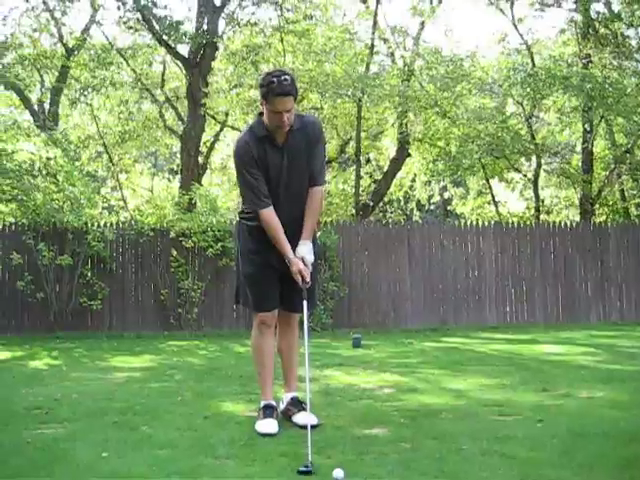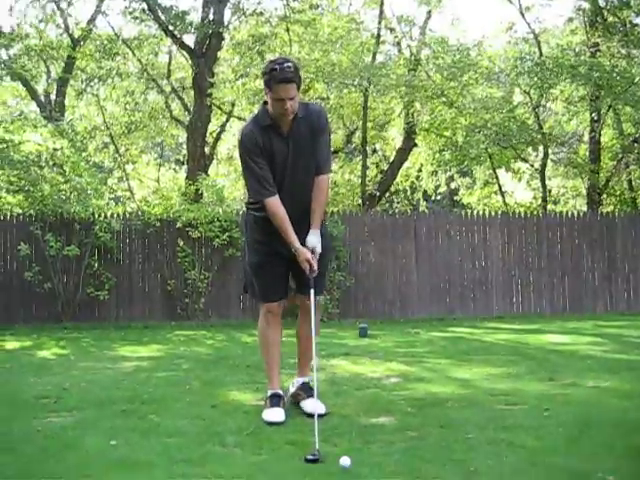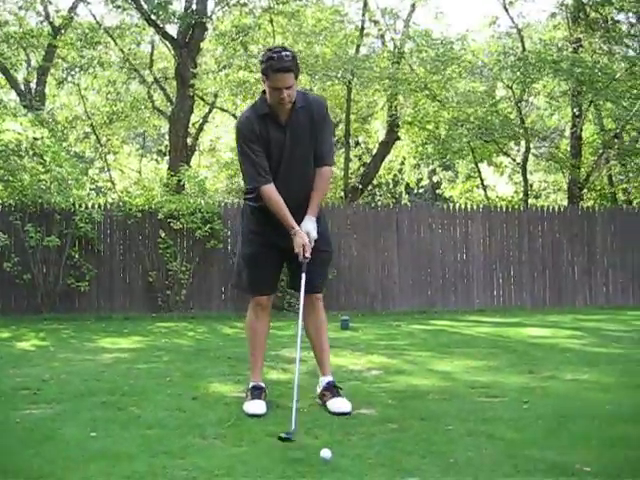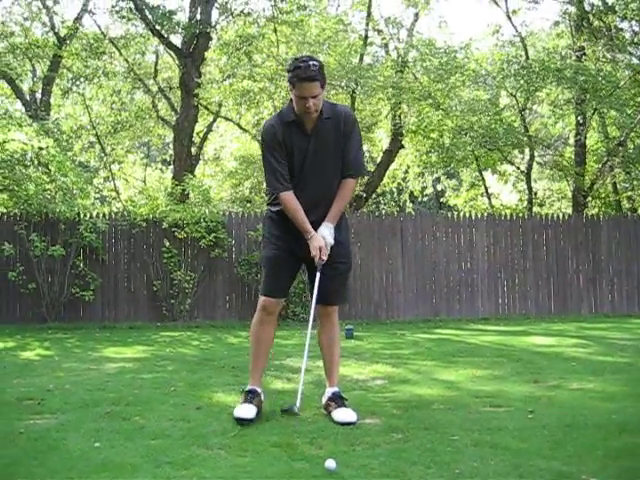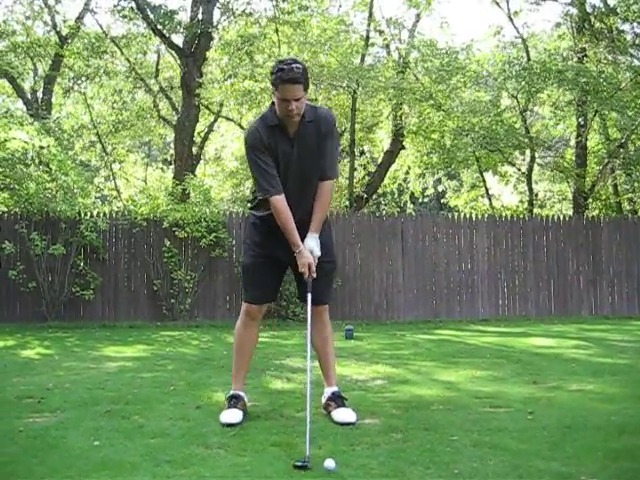
dt=0.4s
person 1, frame 1
left shoulder: (311, 129)
right shoulder: (247, 145)
left elbow: (316, 188)
right elbow: (262, 207)
left wrist: (305, 244)
right wrist: (289, 257)
left hip: (300, 239)
right hip: (259, 239)
left knee: (291, 319)
right knee: (265, 319)
left ankle: (291, 397)
right ankle: (267, 403)
person 1, frame 2
left shoulder: (316, 117)
right shoulder: (251, 135)
left elbow: (322, 176)
right elbow: (268, 196)
left wrist: (313, 233)
right wrist: (295, 247)
left hip: (309, 224)
right hip: (266, 229)
left knee: (311, 302)
right knee: (271, 308)
left ankle: (302, 382)
right ankle: (273, 393)
person 1, frame 3
left shoulder: (316, 108)
right shoulder: (248, 122)
left elbow: (324, 167)
right elbow: (263, 184)
left wrist: (309, 221)
right wrist: (292, 230)
left hip: (309, 218)
right hip: (264, 221)
left knee: (313, 299)
right knee: (260, 301)
left ankle: (326, 382)
right ankle: (256, 384)
person 1, frame 4
left shoulder: (344, 119)
right shoulder: (273, 129)
left elbow: (351, 177)
right elbow: (283, 190)
left wrist: (328, 227)
right wrist: (310, 235)
left hip: (330, 227)
right hip: (284, 227)
left knee: (328, 310)
right knee: (268, 304)
left ankle: (333, 393)
right ankle: (253, 389)
person 1, frame 5
left shoulder: (325, 121)
right shoulder: (257, 133)
left elbow: (326, 181)
right elbow: (273, 195)
left wrist: (313, 237)
right wrist: (297, 249)
left hip: (313, 229)
right hip: (266, 231)
left knee: (320, 309)
right knee: (252, 310)
left ankle: (331, 392)
right ankle: (237, 394)
